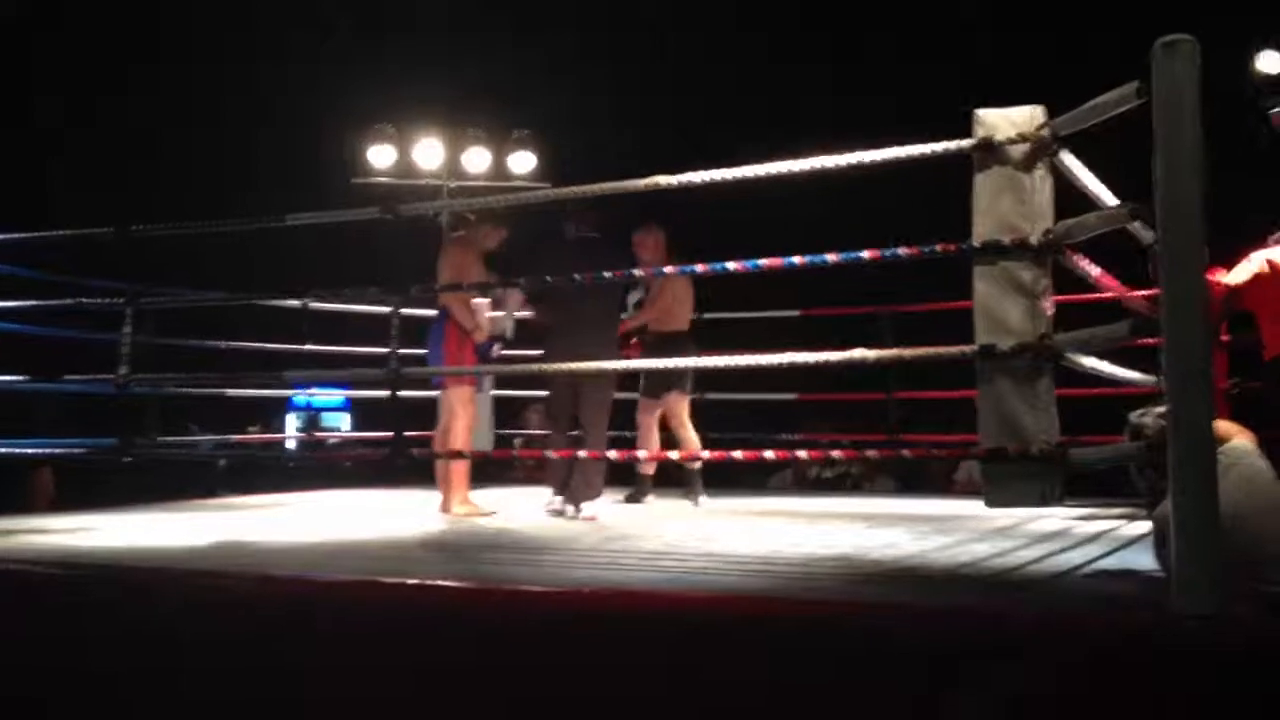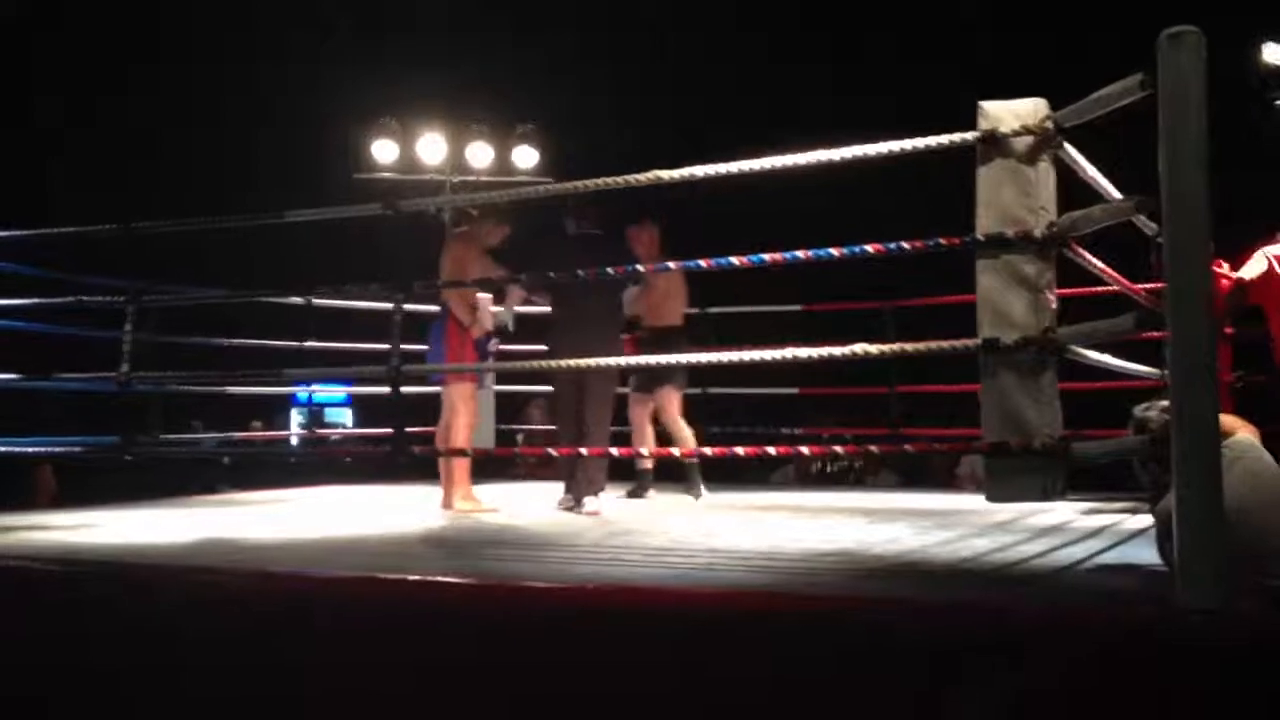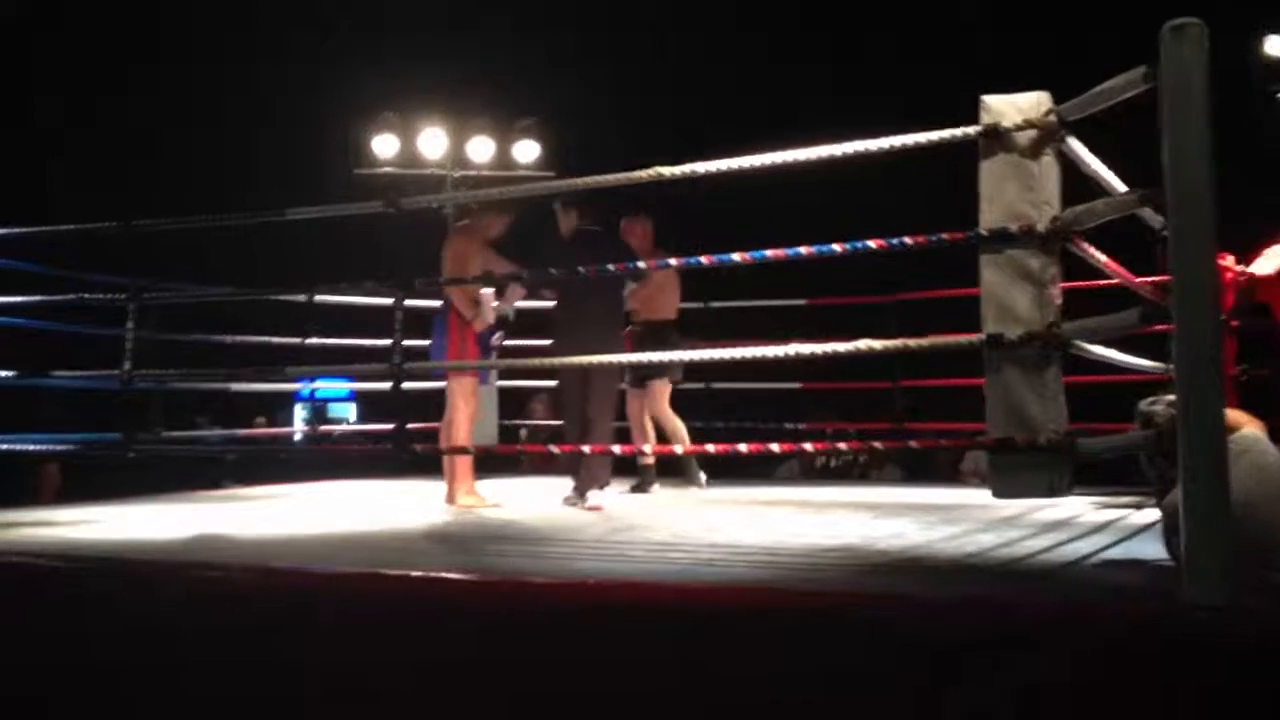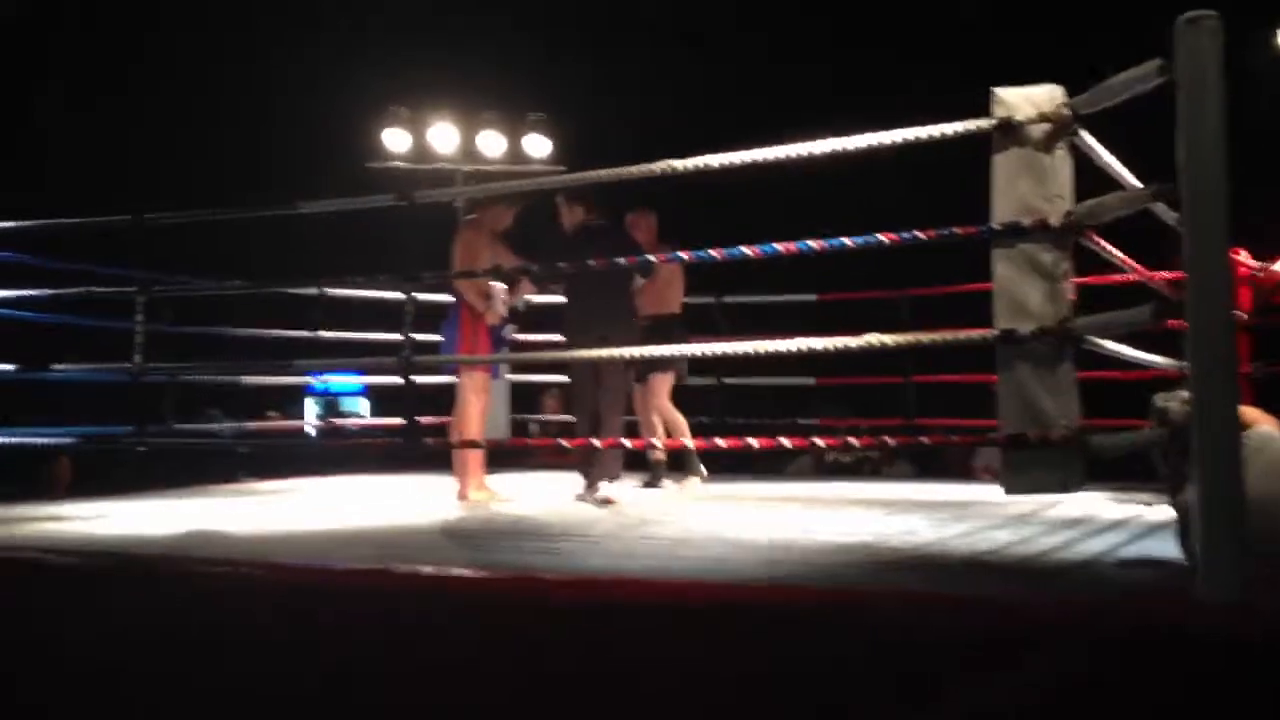
dt=0.1s
person 1, frame 1
left shoulder: (557, 252)
right shoulder: (617, 255)
left hip: (562, 345)
right hip: (601, 347)
left knee: (559, 421)
right knee: (594, 424)
left ankle: (561, 493)
right ankle: (587, 498)
person 1, frame 2
left shoulder: (563, 250)
right shoulder: (617, 252)
left hip: (567, 342)
right hip: (604, 344)
left knee: (568, 418)
right knee: (597, 420)
left ankle: (573, 489)
right ankle: (589, 493)
person 1, frame 3
left shoulder: (563, 248)
right shoulder: (617, 247)
left hip: (571, 340)
right hip: (607, 340)
left knee: (574, 413)
right knee: (601, 415)
left ankle: (581, 485)
right ankle: (593, 487)
person 1, frame 4
left shoulder: (573, 244)
right shoulder: (623, 241)
right elbow: (643, 274)
left hip: (582, 335)
right hip: (620, 334)
left knee: (585, 409)
right knee: (611, 408)
left ankle: (592, 481)
right ankle: (605, 479)
person 2, frame 1
left shoulder: (462, 248)
right shoulder: (463, 246)
right elbow: (453, 294)
right wrist: (478, 332)
left hip: (453, 331)
right hip: (456, 332)
left knee: (448, 419)
right knee: (463, 415)
left ankle: (448, 497)
right ankle: (459, 498)
person 2, frame 2
left shoulder: (475, 251)
right shoulder: (463, 242)
left elbow: (512, 284)
right elbow: (451, 289)
right wrist: (476, 328)
left hip: (460, 329)
right hip: (457, 328)
left knee: (451, 415)
right knee: (464, 412)
left ankle: (449, 493)
right ankle: (462, 494)
person 2, frame 3
left shoulder: (478, 245)
right shoulder: (465, 235)
left elbow: (513, 274)
right elbow: (453, 283)
right wrist: (478, 322)
left hip: (464, 322)
right hip: (460, 322)
left knee: (454, 410)
right knee: (465, 406)
left ankle: (453, 488)
right ankle: (465, 489)
person 2, frame 4
left shoulder: (488, 238)
right shoulder: (474, 229)
left elbow: (519, 266)
right elbow: (463, 278)
right wrist: (490, 314)
left hip: (474, 318)
right hip: (471, 318)
left knee: (465, 405)
right knee: (476, 402)
left ankle: (465, 484)
right ankle: (476, 484)
person 3, frame 1
left shoulder: (672, 276)
right shoulder: (657, 278)
left elbow: (651, 312)
left wrist: (616, 328)
right wrist: (640, 342)
left hip: (673, 350)
right hip: (658, 351)
left knee: (678, 419)
right knee: (645, 419)
left ankle: (695, 486)
right ankle: (643, 487)
person 3, frame 2
left shoulder: (666, 271)
right shoulder: (647, 273)
left elbow: (640, 303)
right wrist: (634, 338)
left hip: (666, 344)
right hip: (648, 346)
left knee: (670, 414)
right knee: (637, 415)
left ankle: (694, 481)
right ankle: (643, 481)
person 3, frame 3
left shoulder: (659, 264)
left elbow: (638, 297)
right wrist: (629, 334)
left hip: (660, 339)
right hip: (642, 341)
left knee: (658, 407)
right knee: (635, 410)
left ankle: (692, 470)
right ankle: (646, 476)
person 3, frame 4
left shoulder: (664, 257)
left elbow: (650, 293)
left hip: (665, 332)
right hip: (646, 335)
left knee: (658, 400)
right knee: (642, 406)
left ankle: (692, 462)
right ankle: (657, 471)
